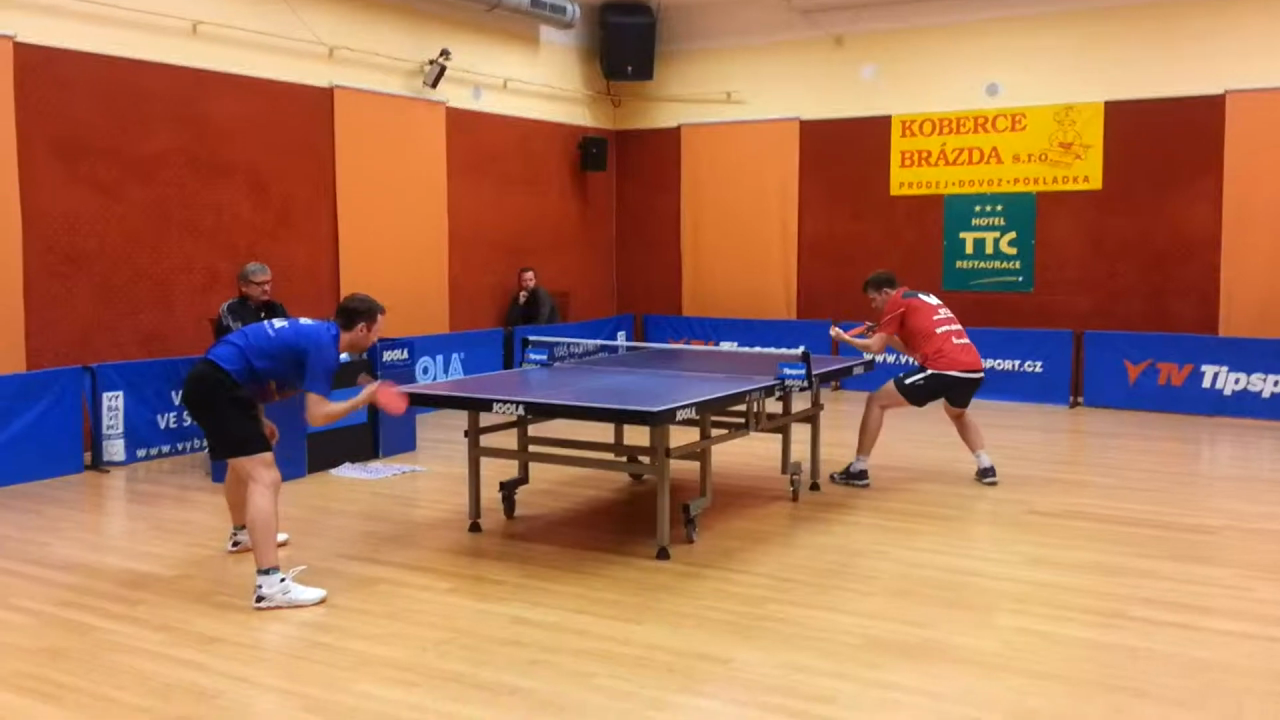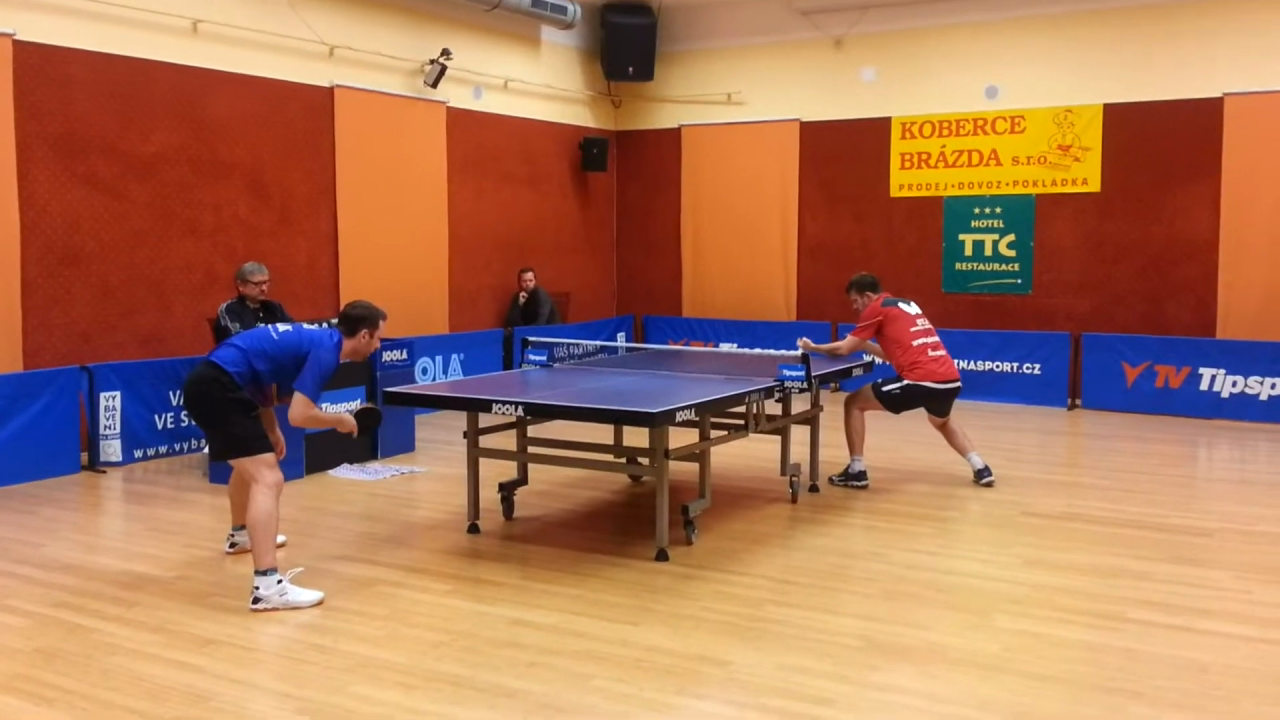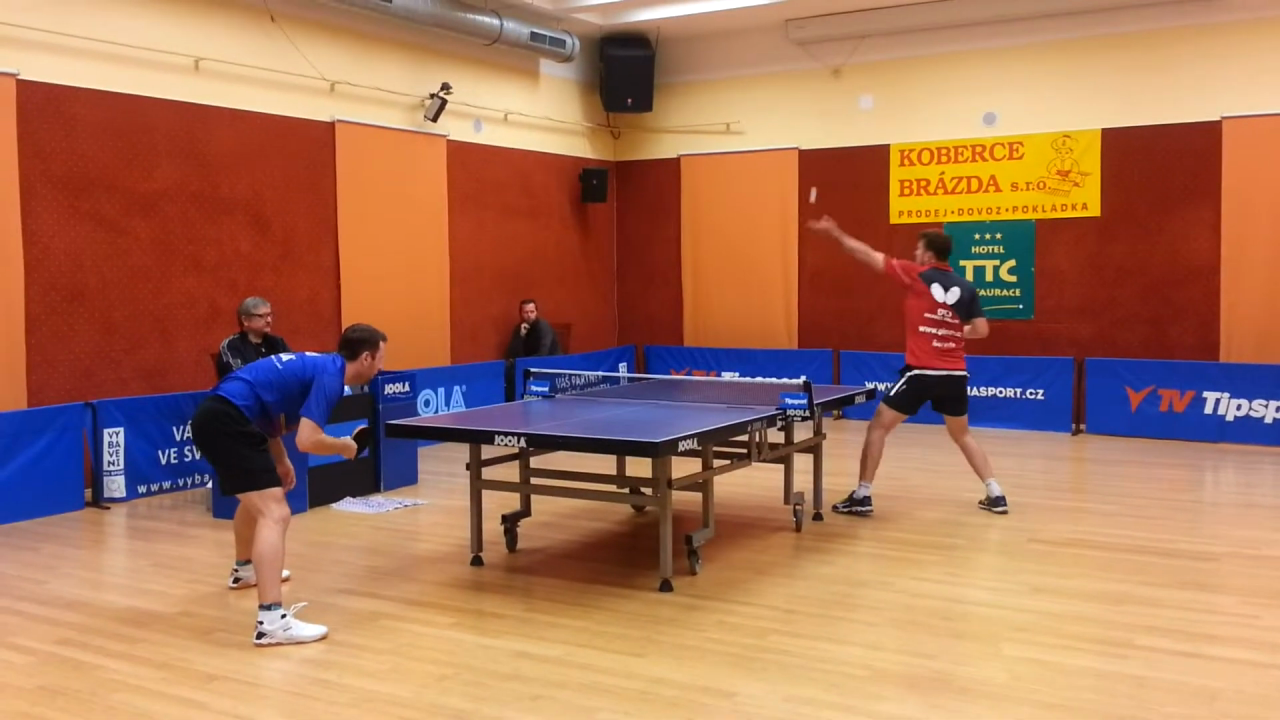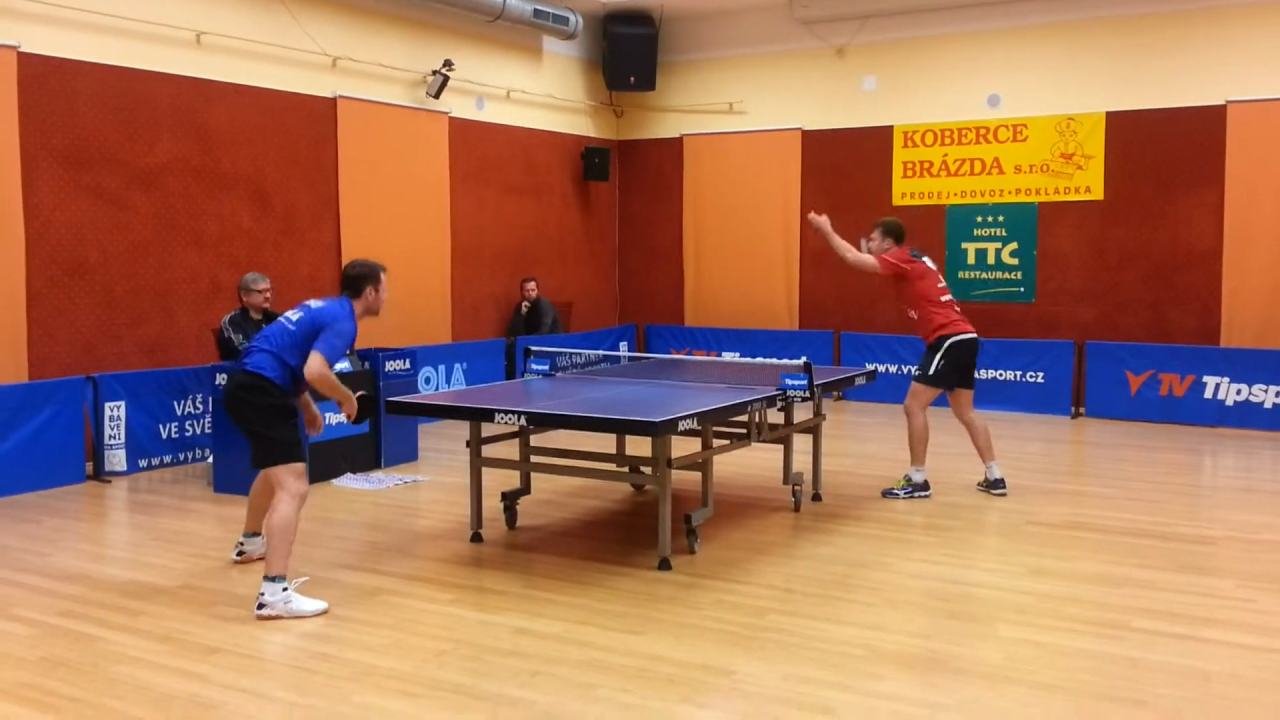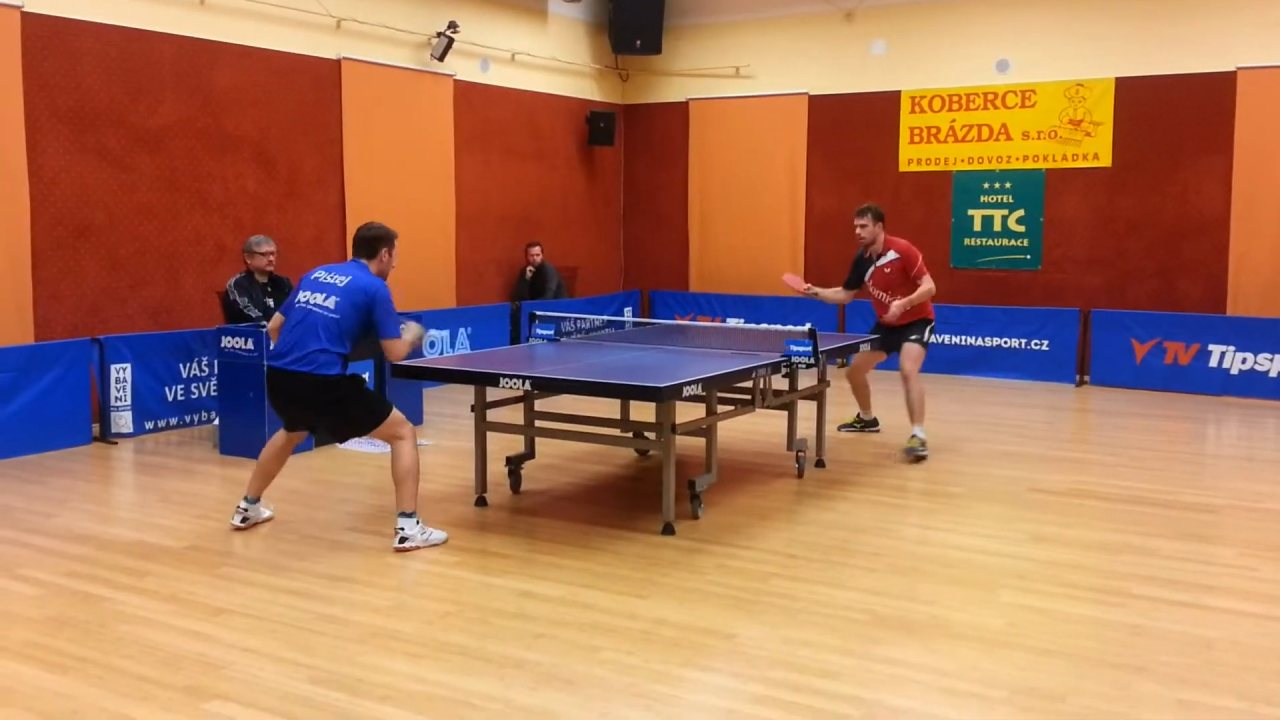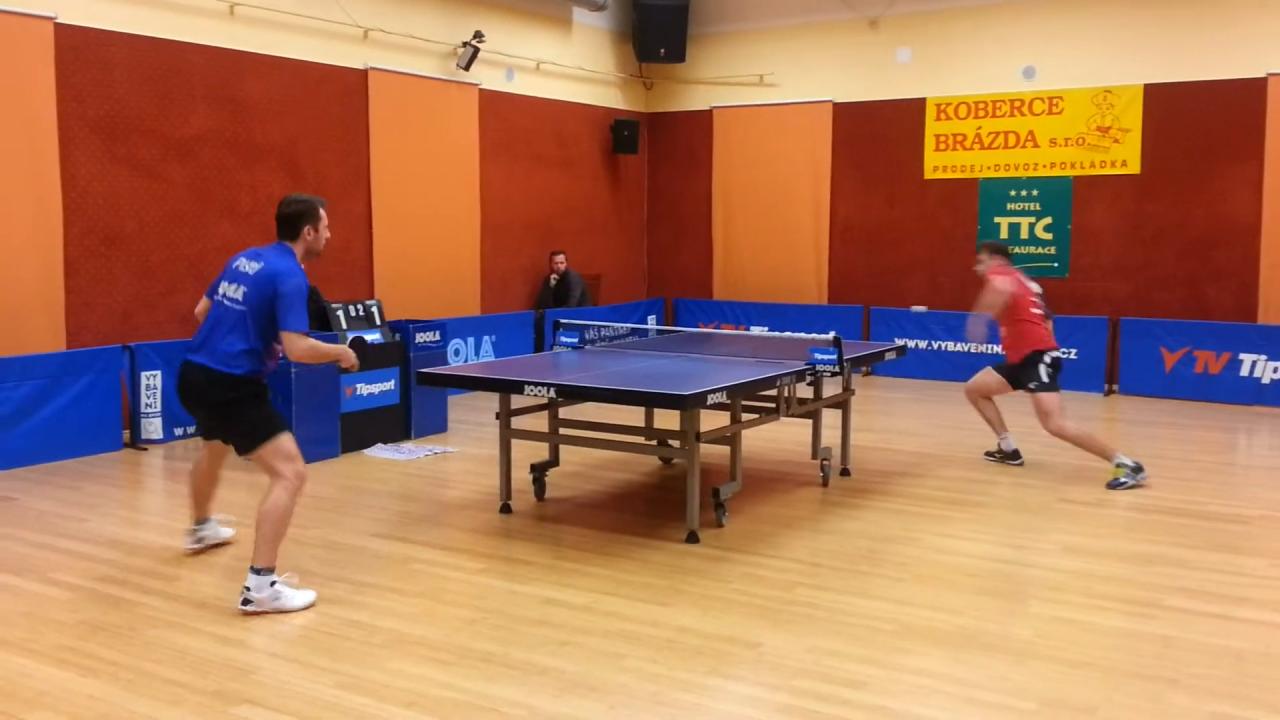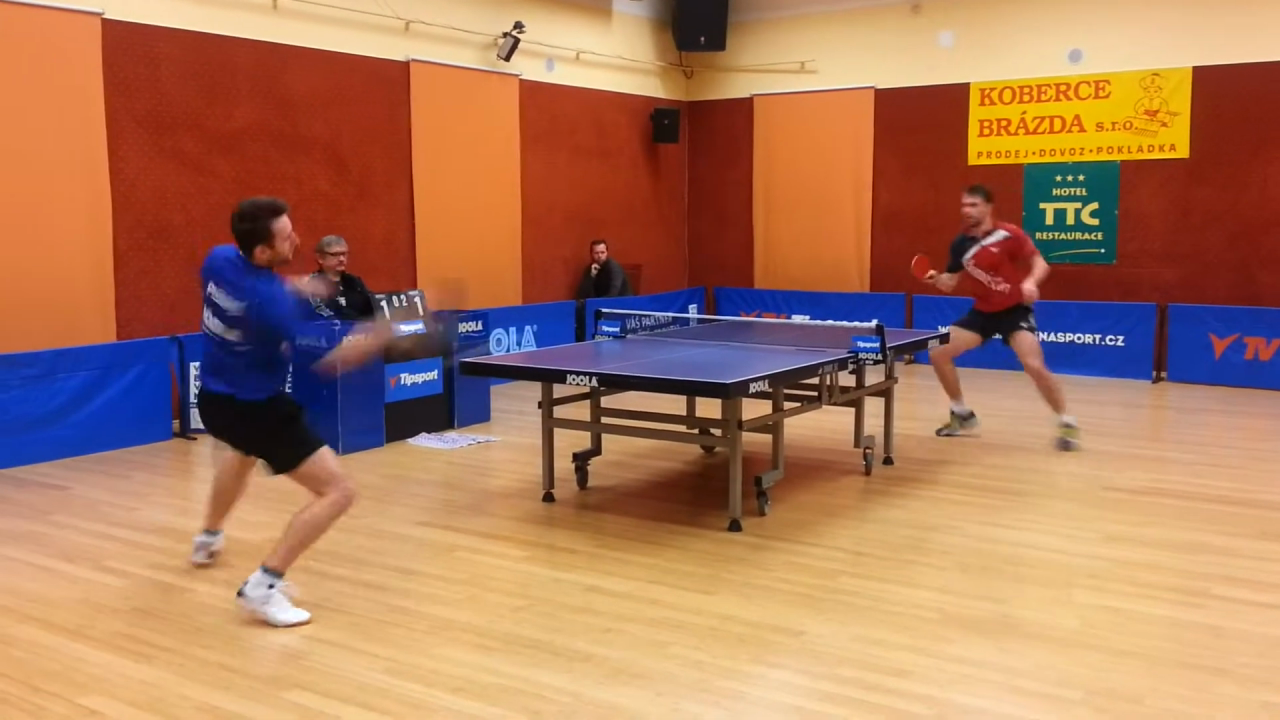
dt=0.7s
person 1, frame 1
left shoulder: (315, 332)
right shoulder: (324, 345)
right elbow: (317, 415)
left wrist: (257, 418)
right wrist: (363, 399)
left hip: (208, 379)
right hip: (217, 386)
left knee: (243, 461)
right knee: (264, 479)
left ankle: (242, 534)
right ankle: (270, 584)
person 1, frame 2
left shoulder: (317, 337)
right shoulder: (326, 349)
right elbow: (300, 415)
left wrist: (271, 430)
right wrist: (341, 420)
left hip: (208, 381)
right hip: (219, 388)
left knee: (249, 463)
right knee: (267, 480)
left ankle: (241, 534)
right ankle: (267, 586)
person 1, frame 3
left shoulder: (318, 365)
right shoulder: (330, 376)
right elbow: (307, 440)
left wrist: (280, 460)
right wrist: (344, 446)
left hip: (215, 415)
right hip: (227, 421)
left knee: (256, 497)
right knee: (275, 514)
left ankle: (245, 569)
right ankle: (272, 621)
person 1, frame 4
left shoulder: (323, 308)
right shoulder: (343, 321)
right elbow: (315, 371)
left wrist: (306, 406)
right wrist: (347, 399)
left hip: (244, 383)
right hip: (260, 392)
left knee: (276, 465)
right knee: (294, 489)
left ankle: (250, 542)
right ankle: (273, 591)
person 1, frame 5
left shoulder: (314, 275)
right shoulder: (375, 288)
left elbow: (274, 327)
right elbow: (396, 352)
right wrist: (413, 333)
left hip: (278, 378)
right hip: (324, 383)
left knee: (292, 432)
right knee: (403, 433)
left ankle: (248, 507)
right ankle: (408, 526)
person 1, frame 6
left shoulder: (244, 259)
right shoulder: (288, 277)
left elbow: (202, 311)
right elbow: (296, 349)
right wrist: (342, 354)
left hip: (196, 376)
right hip: (229, 385)
left knee: (214, 447)
right knee: (290, 475)
left ankle: (201, 527)
right ankle: (260, 585)
person 1, frame 7
left shoulder: (218, 259)
right shoulder: (270, 302)
right elbow: (330, 360)
left wrist: (288, 288)
right wrist: (383, 332)
left hip: (217, 404)
right hip: (253, 410)
left knee: (246, 451)
right knee: (339, 490)
left ankle: (209, 538)
right ankle: (264, 584)
person 2, frame 1
left shoulder: (897, 302)
right shoulder: (924, 301)
left elbow: (875, 348)
left wrist: (845, 338)
right wrist: (884, 334)
left hip: (944, 370)
right hip: (974, 370)
left knee: (877, 401)
right knee: (957, 414)
left ankle: (859, 469)
right ankle: (986, 466)
person 2, frame 2
left shoulder: (877, 309)
right shoulder: (907, 306)
left elbow: (845, 348)
left wrist: (814, 348)
right wrist: (866, 345)
left hip: (920, 382)
right hip: (951, 381)
left knee: (854, 403)
right knee: (943, 422)
left ankle: (857, 471)
right ankle: (980, 467)
person 2, frame 3
left shoulder: (914, 274)
right shoulder: (966, 288)
left elbow: (870, 256)
right elbow: (981, 330)
left wrist: (836, 232)
left hip: (921, 372)
right hip: (955, 374)
left knee: (878, 427)
right knee: (962, 435)
left ankle: (862, 496)
right ankle: (995, 495)
person 2, frame 4
left shoulder: (900, 258)
right shoulder: (916, 260)
left elbow: (856, 259)
left wrist: (828, 231)
left hip: (949, 340)
right hip: (963, 339)
left knee: (914, 405)
right knee: (965, 411)
left ankle: (917, 481)
right ankle: (994, 478)
person 2, frame 5
left shoulder: (903, 250)
right shoulder: (862, 260)
left elbow: (929, 288)
right elbow: (845, 295)
left wrist: (902, 303)
right wrist: (817, 292)
left hip: (917, 321)
right hip: (887, 325)
left knee: (908, 370)
right knee: (854, 370)
left ankle: (918, 436)
right ankle: (867, 418)
person 2, frame 6
left shoulder: (1000, 274)
right shoulder: (1024, 282)
left elbow: (1003, 288)
left wrist: (981, 316)
left hip: (1037, 357)
right hip: (1021, 359)
left knee: (1054, 424)
right knee: (973, 390)
left ankle: (1126, 465)
right ankle: (1008, 448)
person 2, frame 7
left shoulder: (1009, 235)
right shoulder: (960, 244)
left elbow: (1040, 265)
right elbow: (949, 284)
left wrist: (1031, 283)
right wrist: (937, 278)
left hip: (1015, 309)
right hip: (982, 311)
left knee: (1034, 366)
right knee: (938, 354)
left ankle: (1067, 422)
right ankle: (961, 413)
